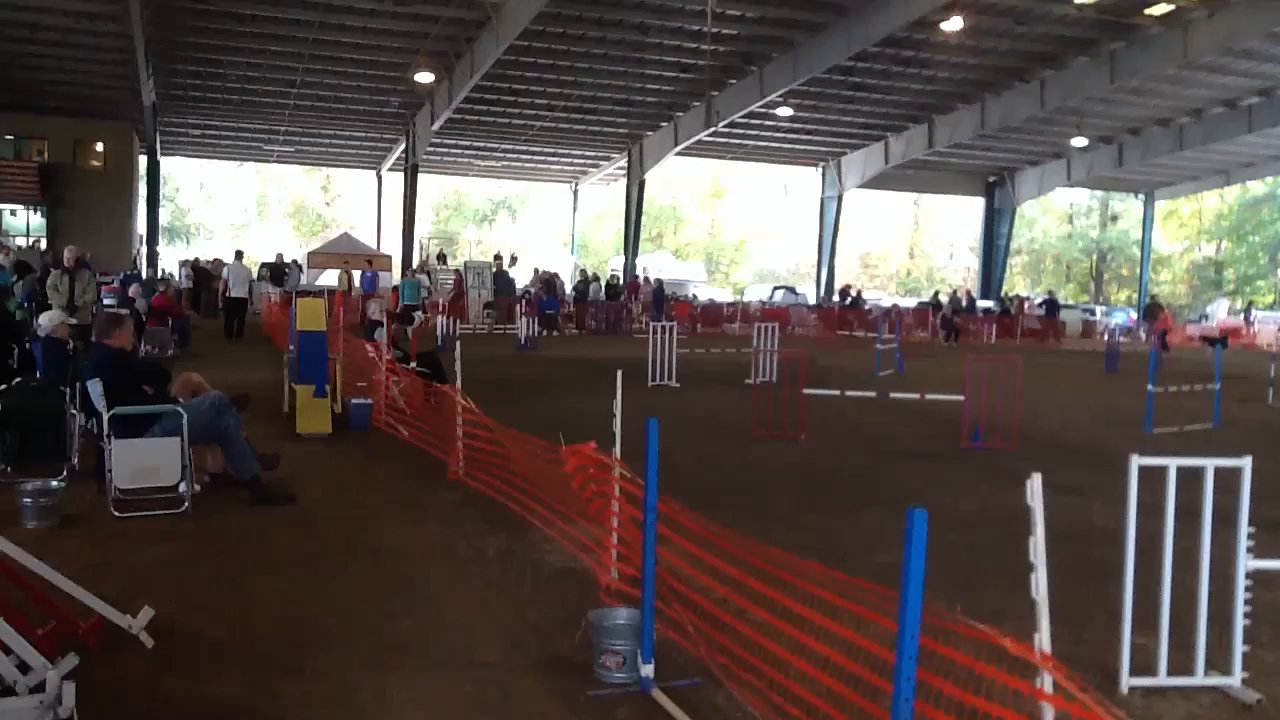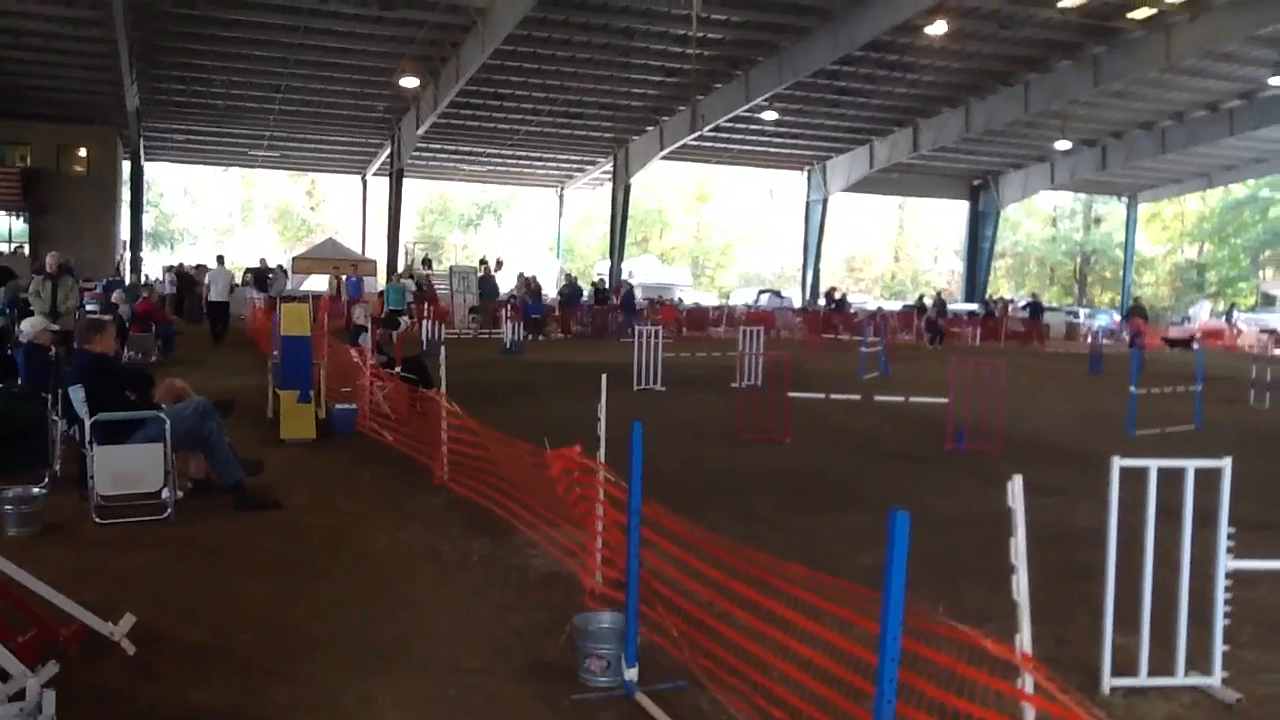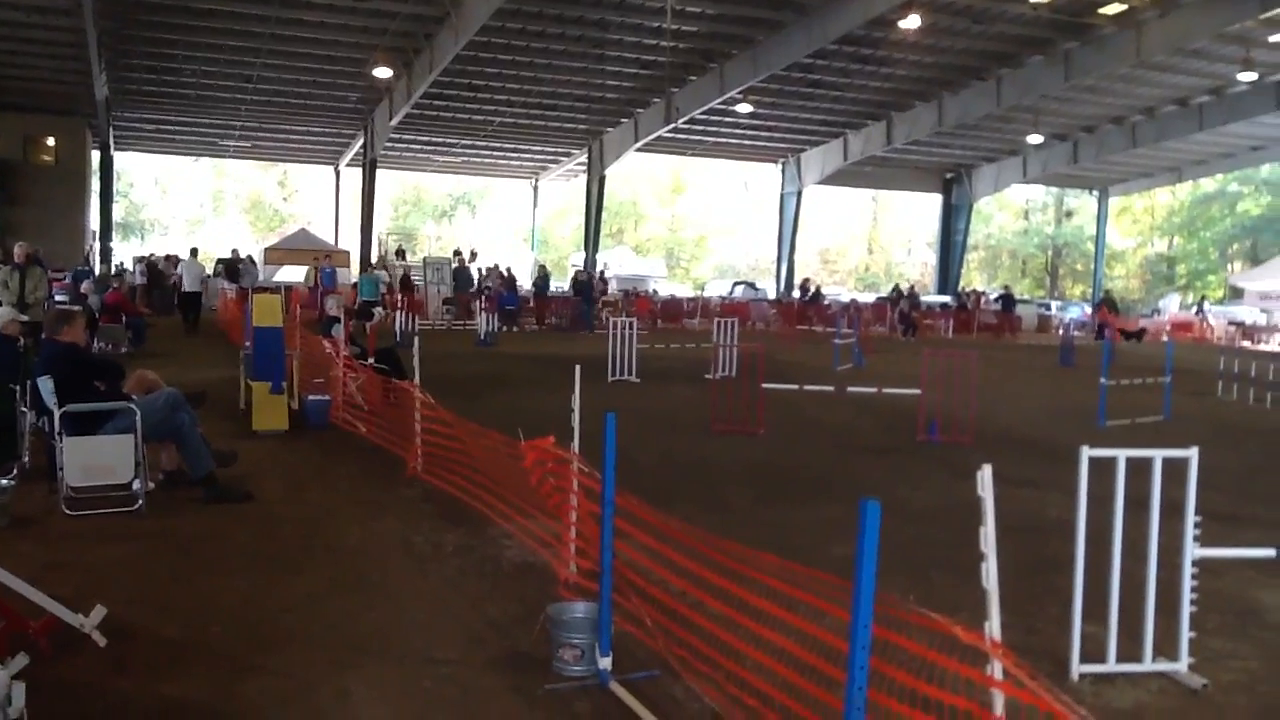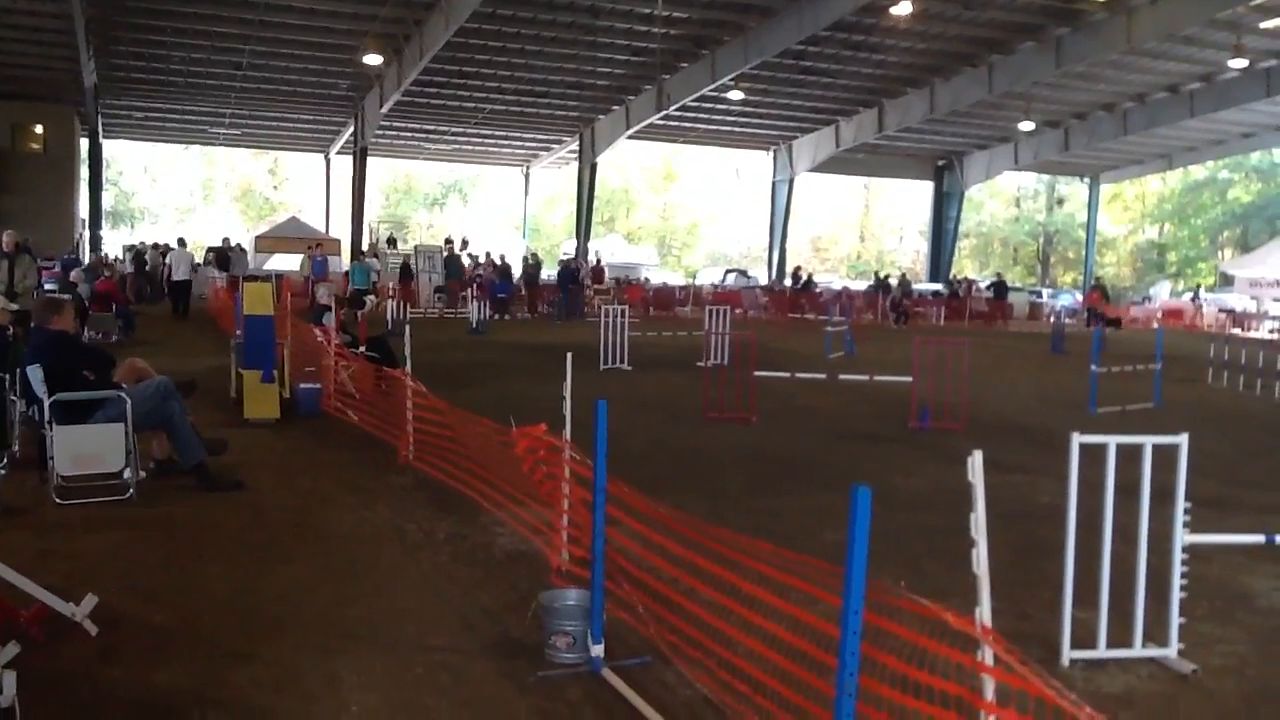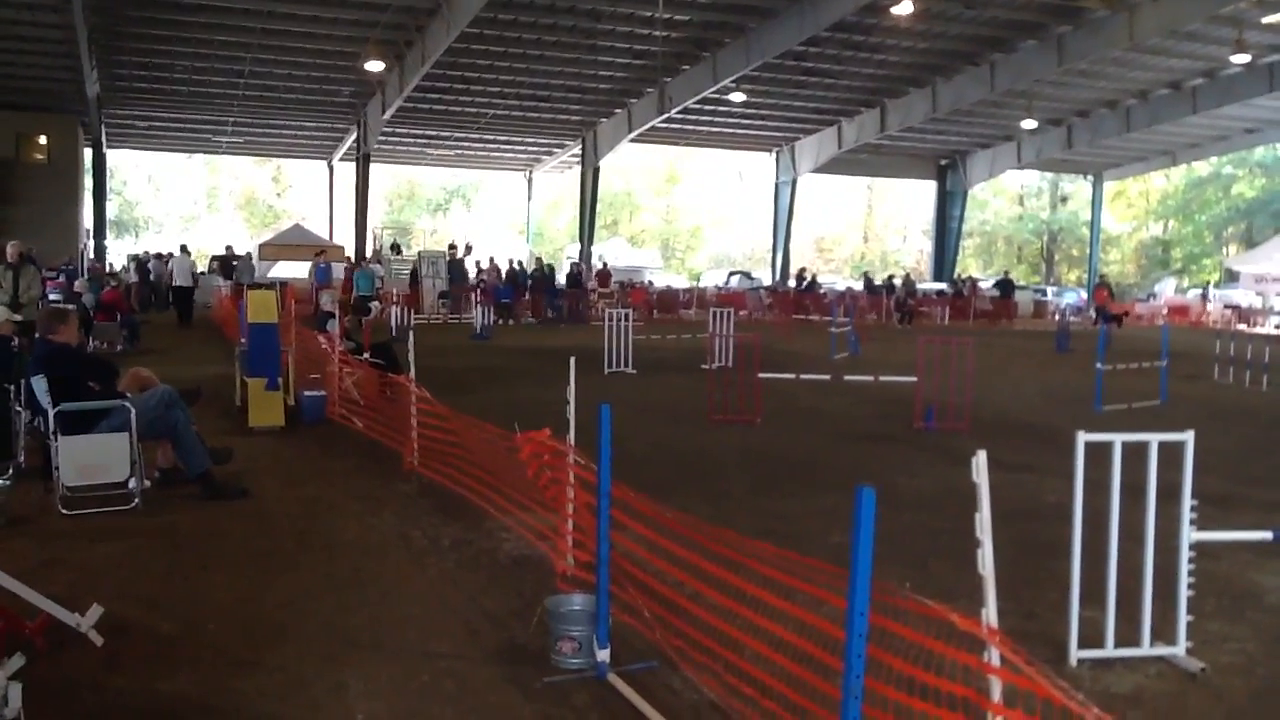
dt=0.4s
person 1, frame 1
left shoulder: (98, 357)
right shoulder: (115, 358)
right elbow: (162, 377)
left hip: (137, 428)
right hip: (148, 429)
left knee: (223, 421)
right knee: (218, 400)
left ankle: (254, 484)
person 1, frame 2
left shoulder: (79, 363)
right shoulder: (97, 363)
right elbow: (145, 382)
left hip: (119, 434)
right hip: (131, 435)
left knee: (207, 428)
right knee: (201, 406)
left ankle: (238, 491)
right ankle: (234, 463)
person 1, frame 3
left shoulder: (49, 353)
right shoulder: (67, 352)
right elbow: (116, 373)
left hip: (89, 425)
right hip: (102, 426)
left knee: (179, 420)
right knee: (172, 397)
left ankle: (211, 484)
right ankle: (206, 454)
person 1, frame 4
left shoulder: (38, 342)
right shoulder: (56, 341)
right elbow: (105, 362)
left hip: (78, 414)
right hip: (92, 415)
left knee: (168, 408)
right knee: (163, 386)
left ankle: (201, 472)
right ankle: (196, 442)
person 1, frame 5
left shoulder: (42, 353)
right shoulder: (59, 353)
right elbow: (108, 371)
left hip: (83, 425)
right hip: (96, 425)
left knee: (173, 416)
right knee: (167, 395)
left ankle: (205, 479)
right ankle: (202, 455)
